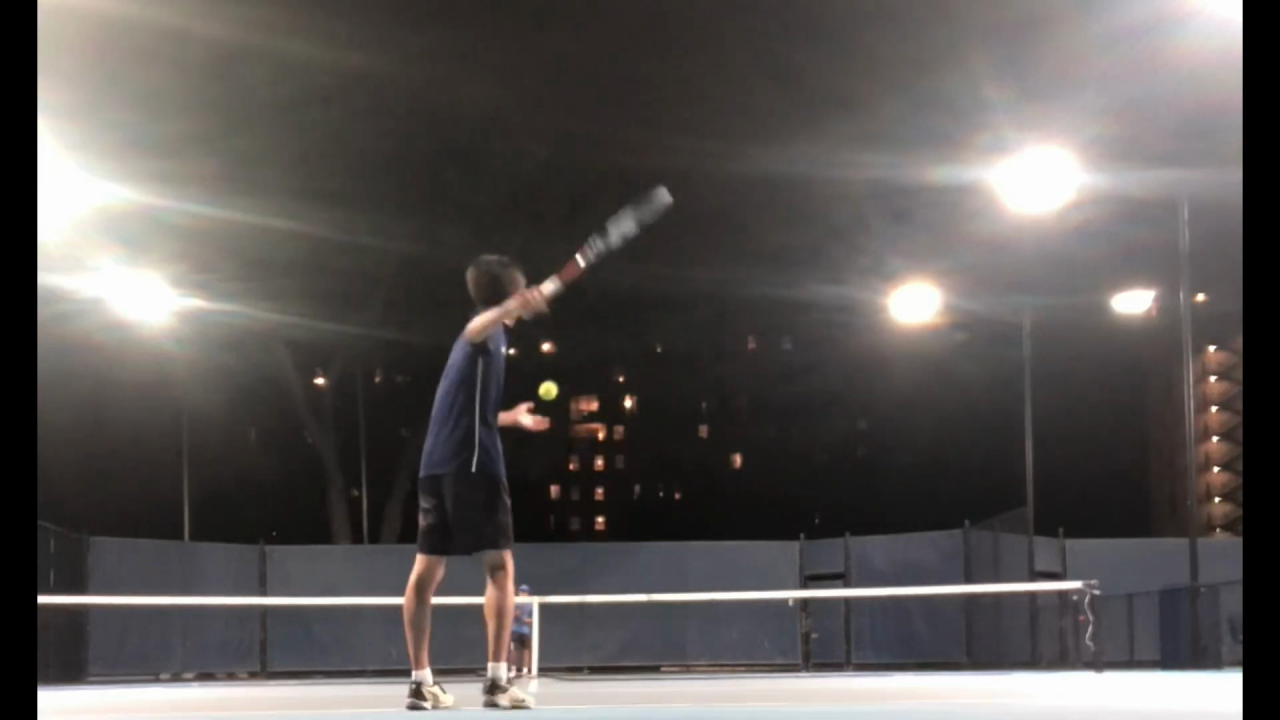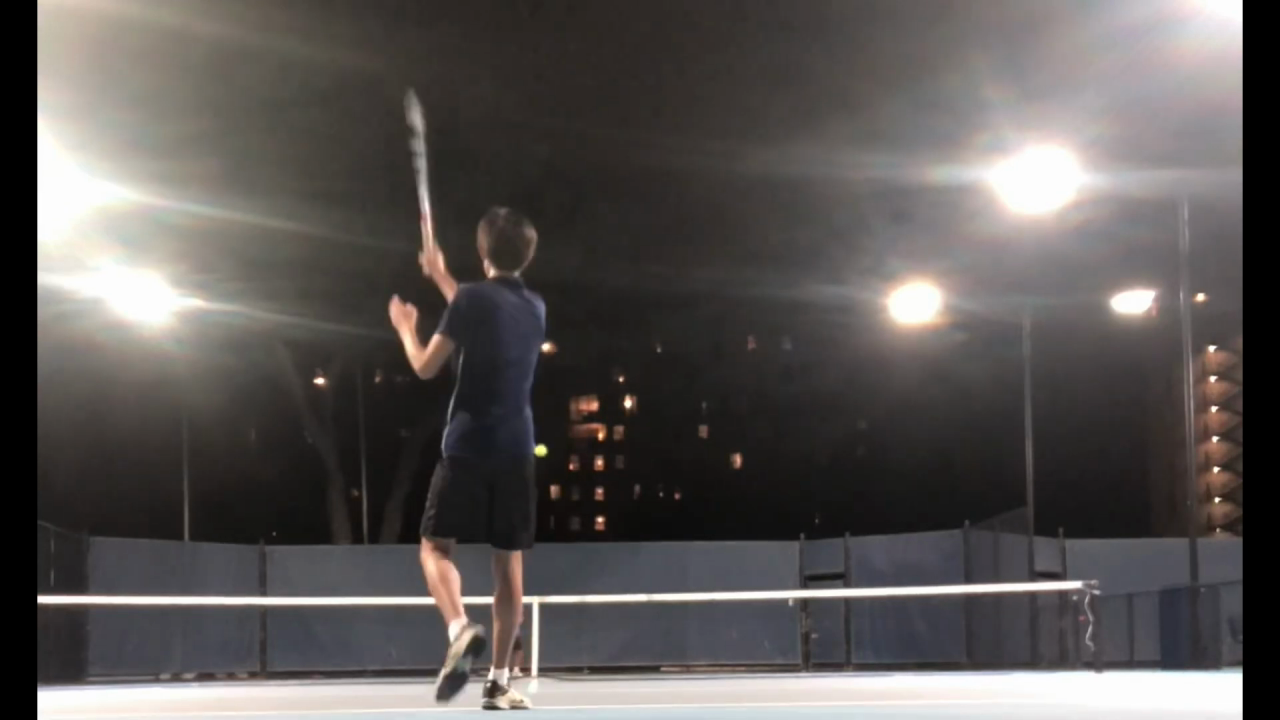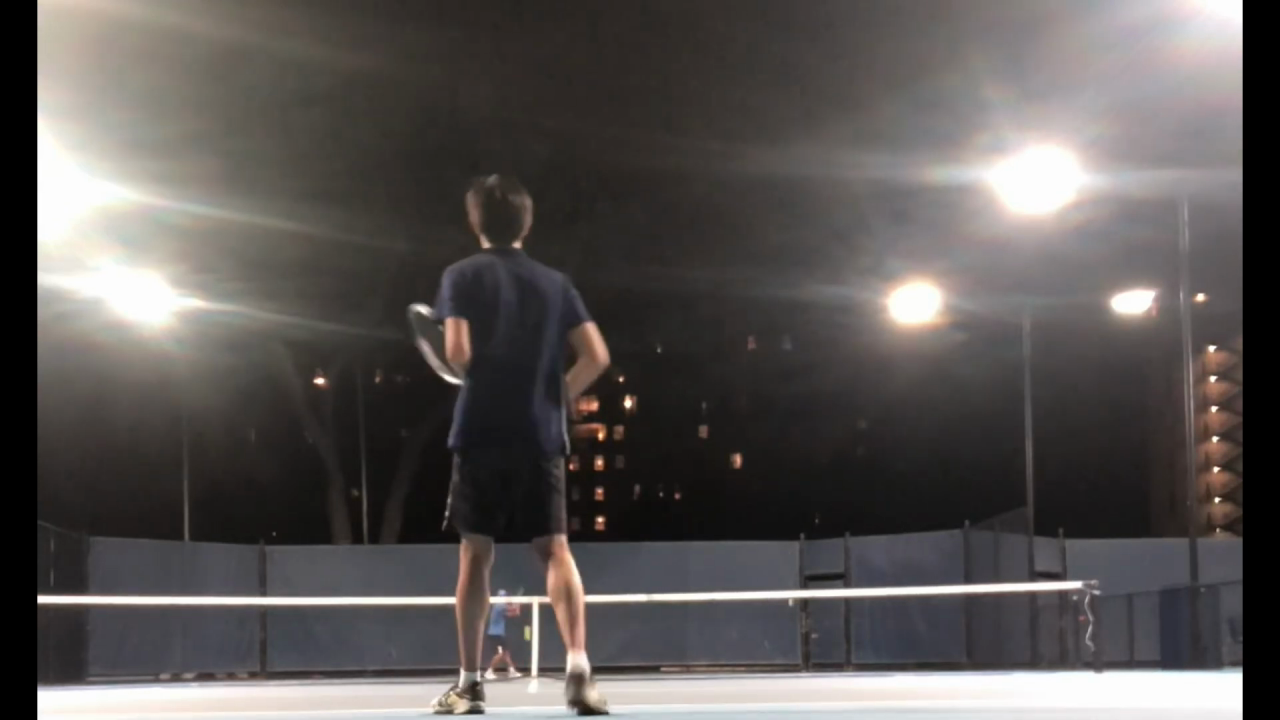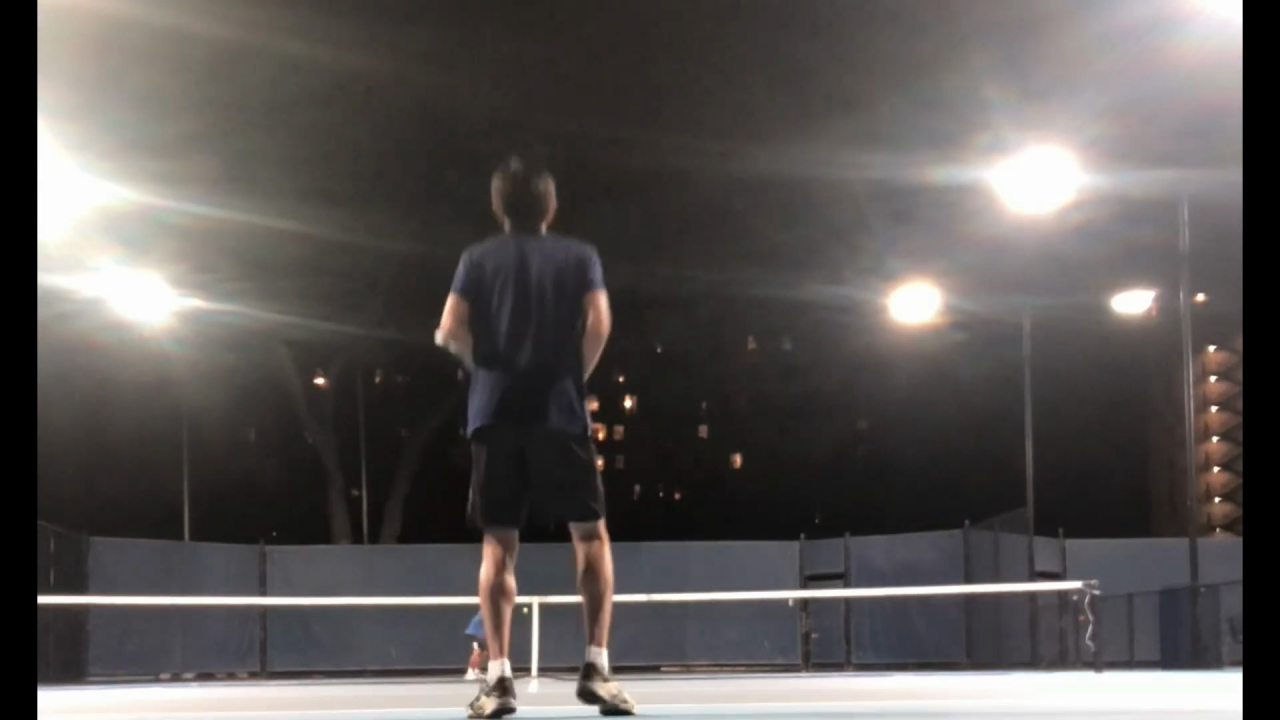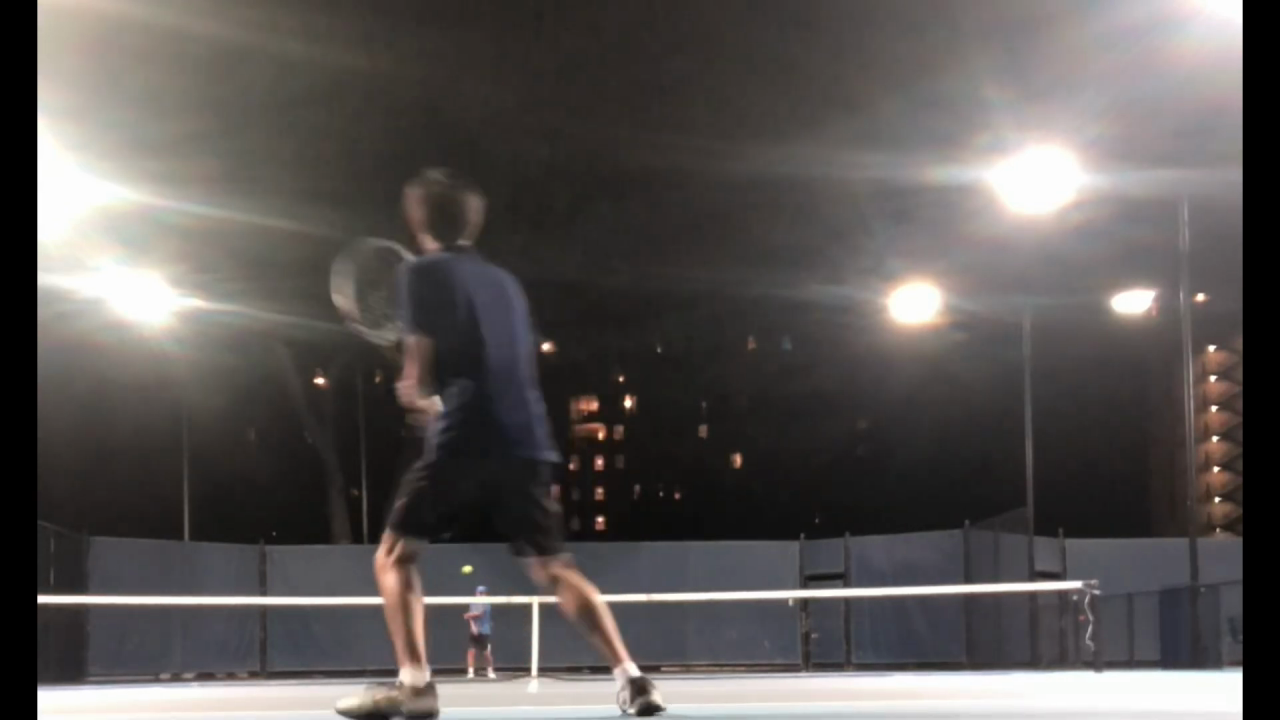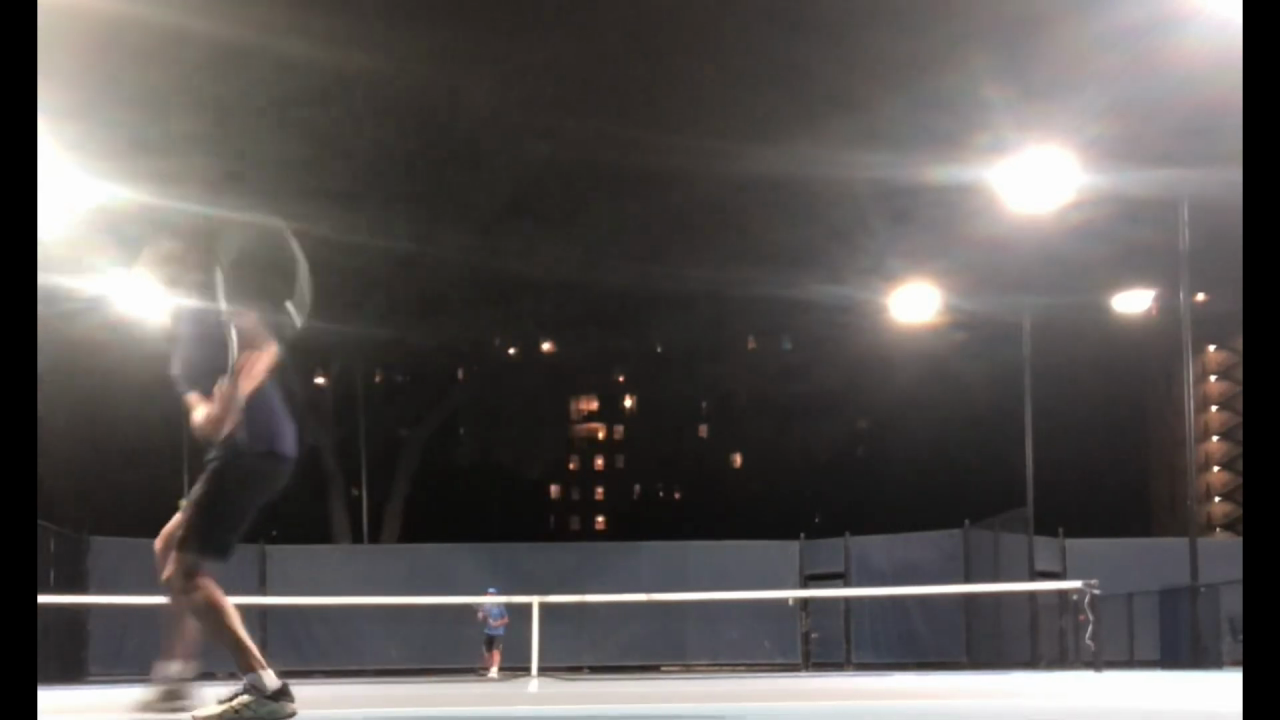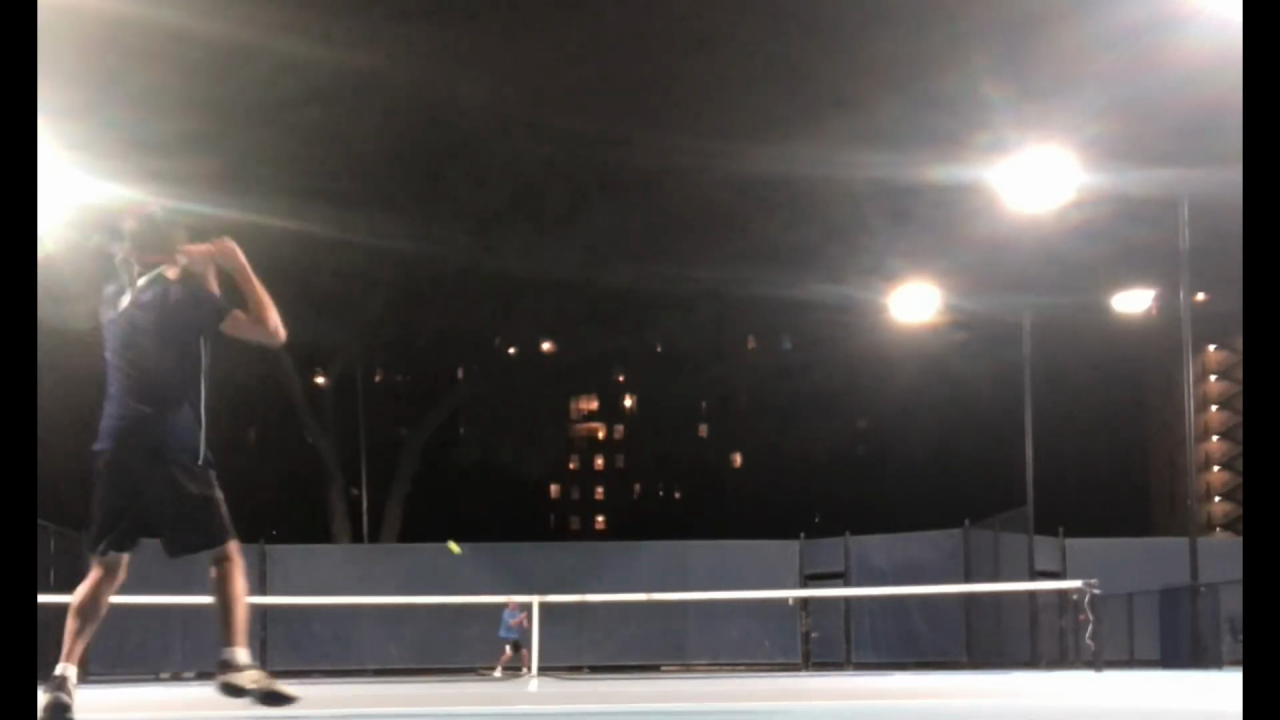
dt=0.7s
person 1, frame 1
left shoulder: (475, 336)
right shoulder: (490, 324)
right elbow: (478, 325)
left wrist: (508, 417)
right wrist: (513, 309)
left hip: (437, 461)
right hip: (472, 461)
left knee: (426, 571)
right knee: (499, 567)
left ankle: (421, 682)
right ankle: (497, 680)
person 1, frame 2
left shoulder: (472, 298)
right shoulder: (536, 308)
left elbow: (426, 367)
left wrist: (405, 326)
right wrist: (442, 275)
left hip: (468, 445)
right hip: (516, 449)
left knee: (435, 547)
right knee: (509, 565)
left ankle: (460, 631)
right ankle: (499, 682)
person 1, frame 3
left shoulder: (462, 274)
right shoulder: (556, 283)
left elbow: (457, 352)
right elbow: (597, 358)
left wrist: (477, 376)
left hip: (480, 435)
right hip: (538, 437)
left knee: (475, 556)
right knee: (556, 553)
right ankle: (577, 669)
person 1, frame 4
left shoulder: (476, 258)
right shoulder: (580, 255)
left elbow: (450, 330)
right elbow: (599, 322)
right wrist: (577, 379)
left hip: (494, 414)
right hip: (558, 413)
left knee: (498, 547)
right knee: (591, 539)
right ankle: (595, 665)
person 1, frame 5
left shoulder: (423, 272)
right shoulder: (507, 283)
left elbow: (418, 372)
left wrist: (417, 397)
left hip: (467, 438)
right hip: (528, 442)
left knee: (393, 554)
right knee: (555, 571)
person 1, frame 6
left shoulder: (196, 304)
right shoulder: (186, 336)
left elbow: (265, 346)
right elbow: (201, 409)
left wrist: (231, 396)
right wrist: (208, 412)
left hip: (254, 445)
right hip: (242, 449)
left knee: (184, 573)
right knee: (168, 544)
right ankle: (175, 673)
person 1, frame 7
left shoulder: (114, 301)
right shoulder: (190, 295)
right elbow: (272, 333)
right wrist: (238, 262)
left hip: (117, 446)
right hip: (176, 449)
left knee: (106, 570)
right knee: (228, 556)
right ankle: (237, 663)
